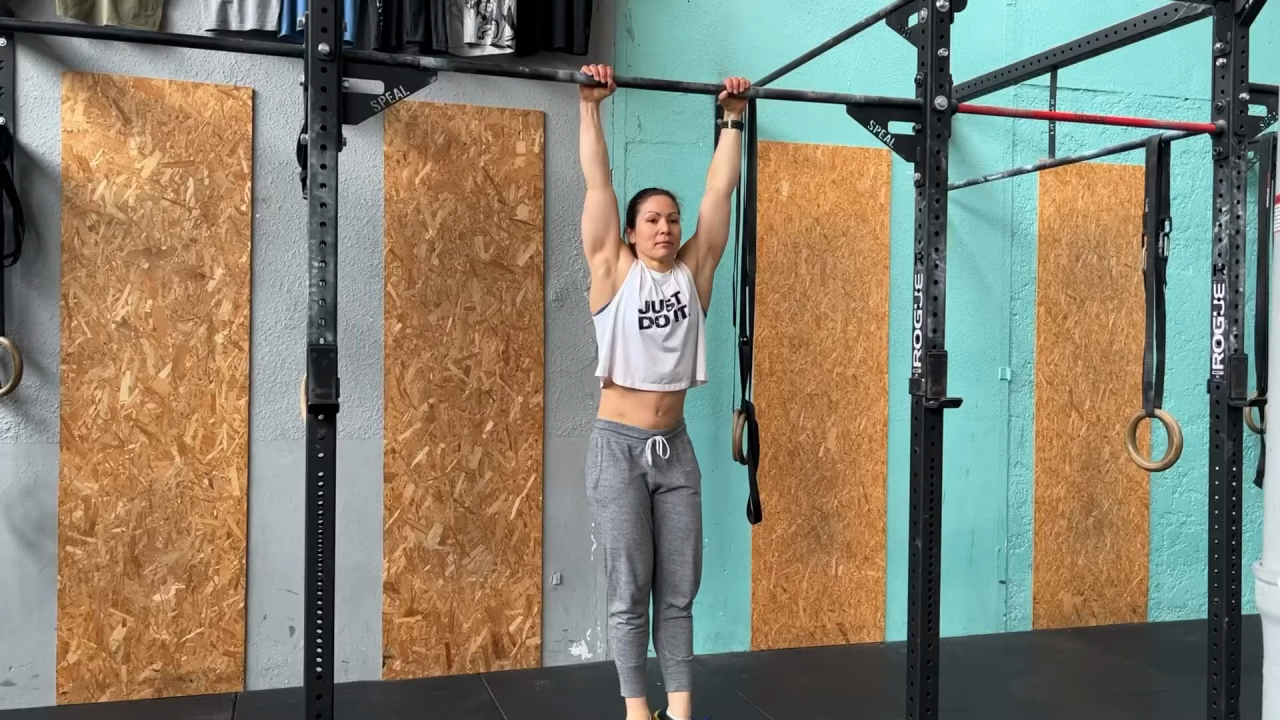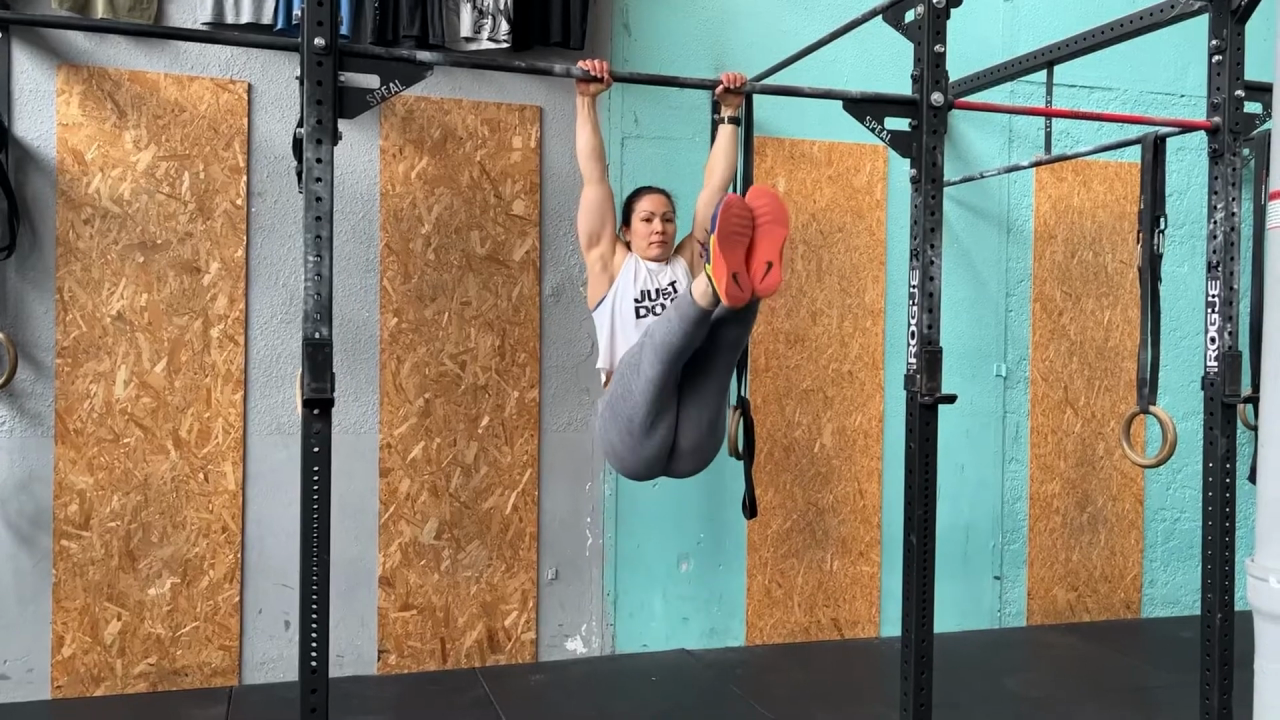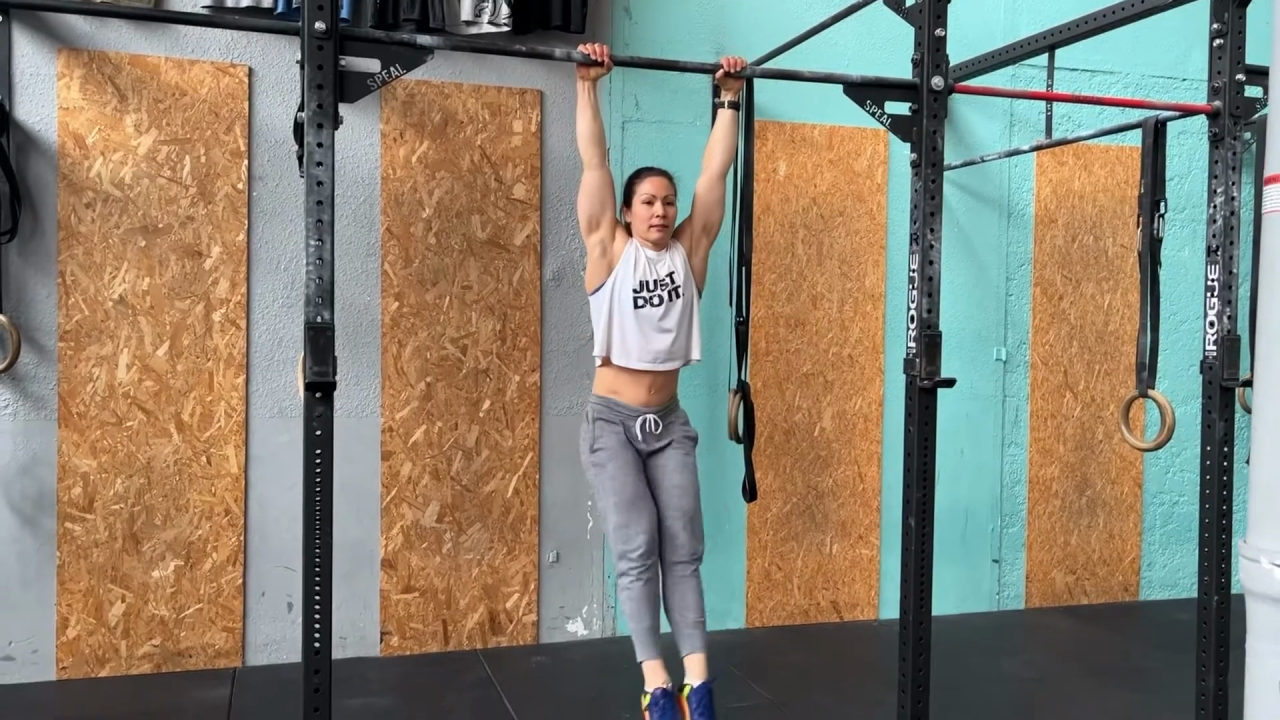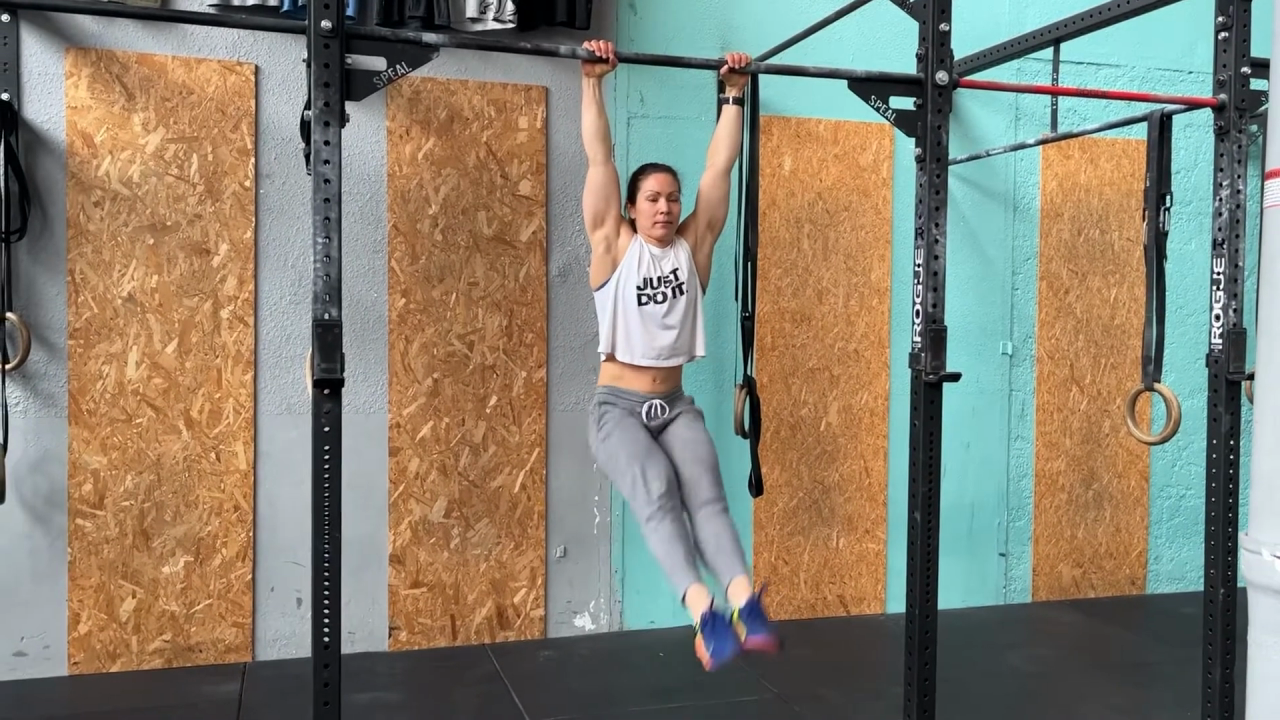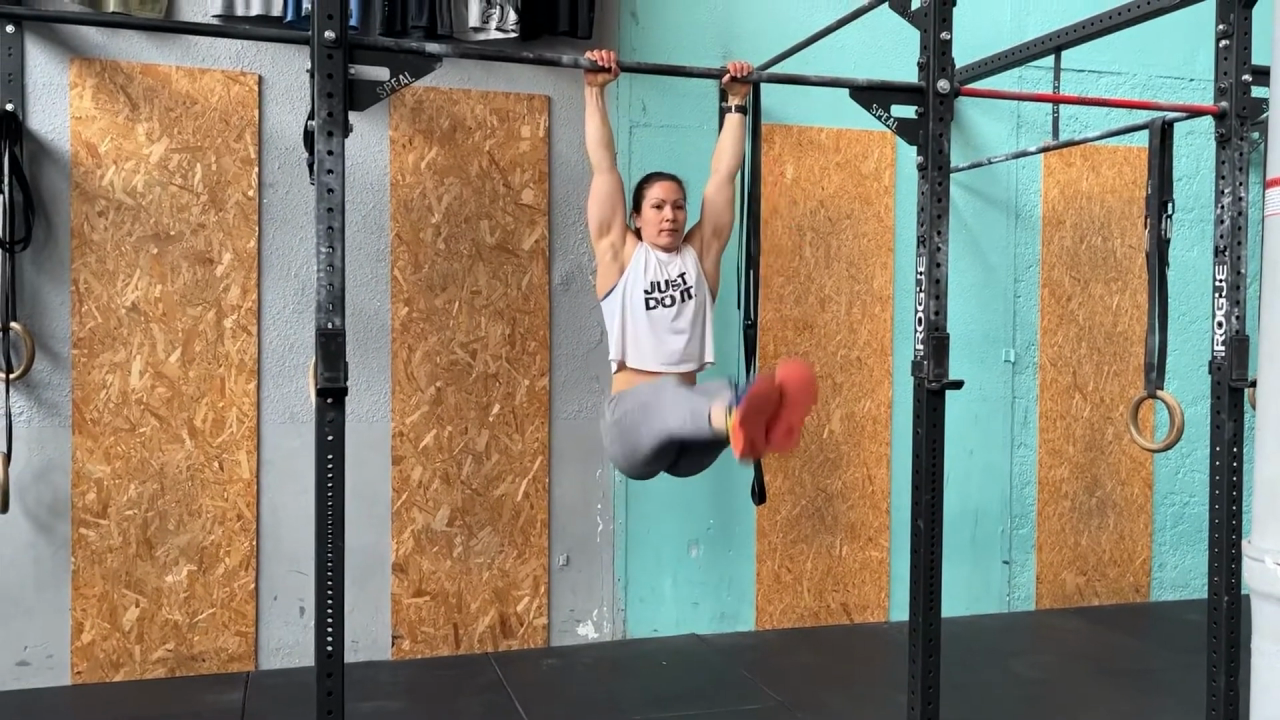
dt=1s
person 1, frame 1
left shoulder: (694, 271)
right shoulder: (613, 271)
left elbow: (719, 191)
right elbow: (597, 184)
left wrist: (733, 119)
right wrist: (590, 106)
left hip: (675, 448)
right hip: (618, 447)
left knee: (679, 594)
right knee: (629, 591)
person 1, frame 2
left shoulder: (690, 265)
right shoulder: (610, 266)
left elbow: (716, 186)
right elbow: (595, 178)
left wrist: (730, 113)
right wrist: (586, 101)
left hip: (693, 442)
right hip: (635, 432)
left knee: (720, 325)
right knee: (662, 336)
left ankle: (742, 283)
right ankle: (716, 283)
person 1, frame 3
left shoulder: (690, 251)
right shoulder: (609, 251)
left elbow: (715, 173)
right elbow: (594, 164)
left wrist: (729, 99)
right wrist: (587, 86)
left hip: (669, 423)
right hip: (611, 421)
left knee: (683, 550)
right knee: (636, 546)
person 1, frame 4
left shoulder: (691, 247)
right shoulder: (613, 244)
left elbow: (719, 170)
right elbow: (600, 160)
left wrist: (734, 97)
right wrist: (592, 84)
left hip: (676, 406)
right hip: (617, 409)
left knee: (706, 491)
right knee: (657, 494)
left ankle: (745, 603)
right ankle: (707, 612)
person 1, frame 5
left shoulder: (700, 250)
right shoulder: (619, 252)
left elbow: (726, 174)
right elbow: (602, 166)
left wrist: (736, 100)
right wrist: (595, 89)
left hip: (690, 437)
right hip: (634, 421)
left knee: (718, 395)
right knee: (667, 397)
left ankle: (764, 425)
right ankle: (742, 422)
